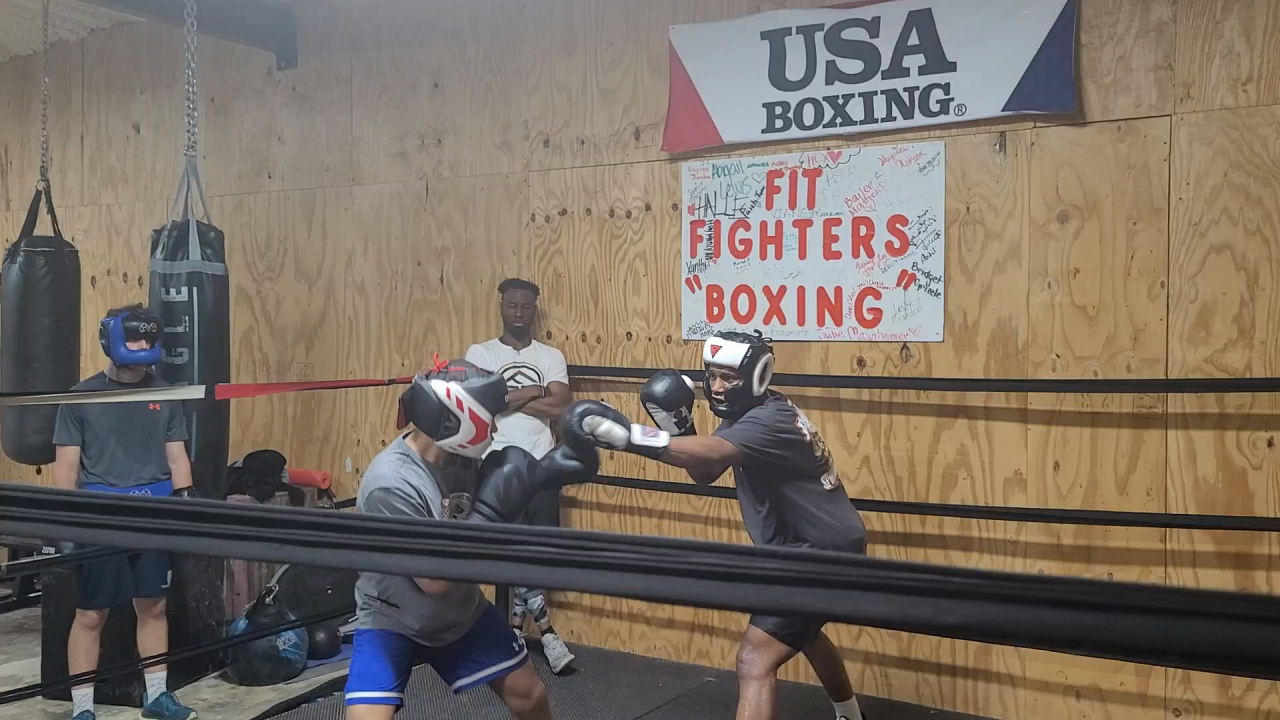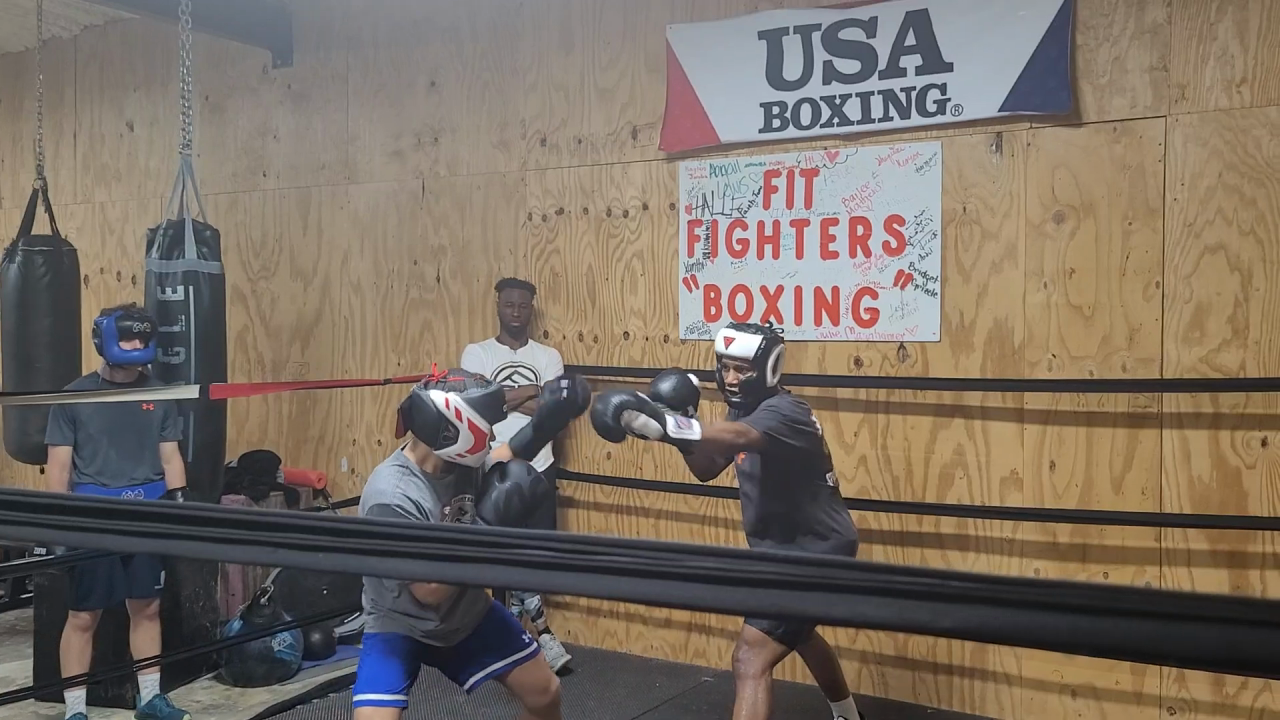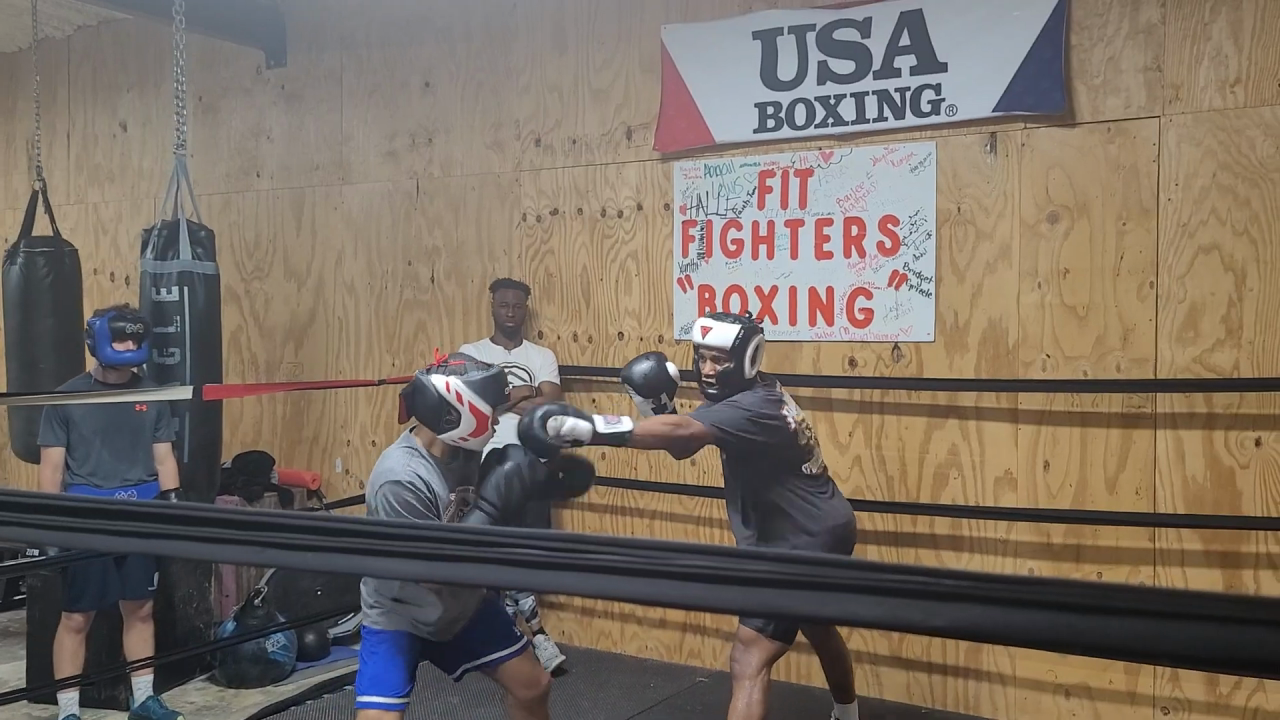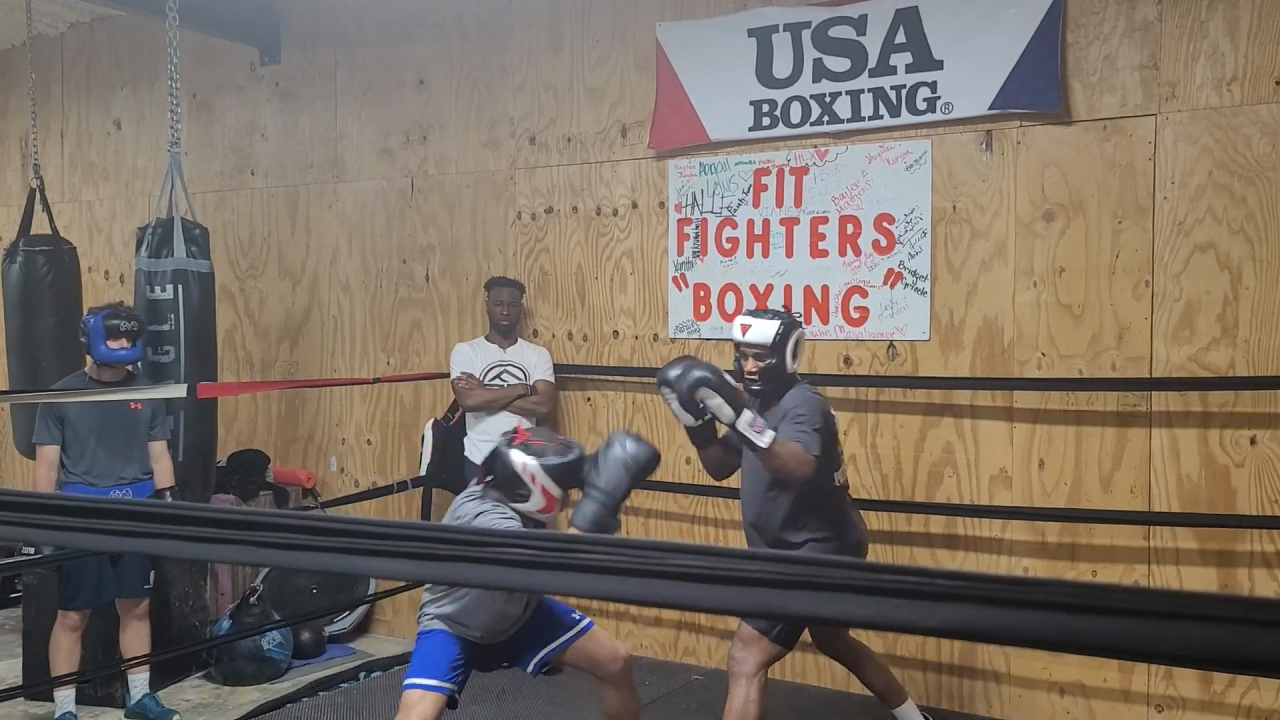
dt=0.3s
person 1, frame 1
left shoulder: (164, 396)
right shoulder: (83, 397)
left elbow: (177, 457)
right elbow: (67, 464)
left knee: (154, 606)
right knee: (91, 613)
person 1, frame 2
left shoulder: (159, 395)
right shoulder: (75, 396)
left elbow: (170, 457)
right elbow: (59, 465)
left wrist: (179, 505)
left knee: (147, 607)
right knee: (83, 616)
person 1, frame 3
left shoulder: (151, 396)
right shoulder: (68, 398)
left elbow: (164, 458)
right elbow: (51, 466)
left wrist: (172, 506)
left knee: (140, 609)
right knee: (76, 617)
person 1, frame 4
left shoulder: (147, 394)
right shoulder: (62, 395)
left elbow: (159, 456)
right elbow: (47, 464)
left wrist: (167, 503)
left knee: (137, 607)
right knee: (72, 615)
person 2, frame 1
left shoulder: (771, 420)
right shoulder: (752, 413)
left elbow: (711, 452)
right elbow: (705, 473)
left wrist: (625, 432)
right wrist: (678, 424)
left hip: (826, 552)
right hip: (812, 547)
left knee: (755, 662)
right knee: (799, 630)
person 2, frame 2
left shoulder: (782, 411)
right shoulder: (751, 406)
left elbow: (735, 436)
right elbow: (705, 468)
left wrist: (661, 425)
right wrist: (684, 427)
left hip: (816, 553)
right hip: (797, 549)
left knee: (751, 661)
right knee: (798, 632)
person 2, frame 3
left shoulder: (755, 406)
right shoulder: (739, 395)
left elbow: (684, 432)
right elbow: (681, 443)
left wrist: (588, 426)
right wrist: (656, 407)
left hip: (809, 541)
right hip: (809, 536)
left knee: (748, 659)
right knee: (817, 629)
person 2, frame 4
left shoulder: (802, 404)
right shoulder: (766, 400)
left elbow: (798, 469)
right elbow: (720, 467)
left wrist: (740, 416)
right wrist: (694, 419)
left hip: (816, 553)
right hip: (812, 550)
left knee: (746, 662)
right knee: (833, 640)
person 3, frame 1
left shoulder: (551, 356)
right shoulder: (480, 353)
left elbow: (559, 409)
left wrist: (505, 398)
right wrist: (534, 392)
left ankle: (516, 627)
right ankle: (544, 630)
person 3, frame 2
left shoulder: (548, 355)
right shoulder: (476, 352)
left wrist: (503, 398)
right wrist: (529, 392)
left hip: (538, 466)
right ankle: (541, 630)
person 3, frame 3
left shoulder: (542, 356)
right shoulder: (470, 354)
left wrist: (503, 406)
right wrist: (525, 404)
left ankle: (510, 623)
right ankle: (534, 630)
person 3, frame 4
left shoulder: (538, 354)
right shoulder: (465, 351)
left elbow: (545, 406)
right elbow: (468, 400)
left wrist: (486, 395)
right wrist: (521, 391)
right hip: (481, 461)
person 4, frame 1
left shoulder: (461, 456)
right shoulder: (389, 483)
left elbow: (510, 470)
right elbow: (433, 579)
left wrist: (544, 471)
right wrist: (490, 511)
left hip: (460, 615)
right hip: (391, 623)
person 4, frame 2
left shoulder: (458, 459)
right shoulder: (390, 496)
left elbow: (491, 471)
right elbow: (430, 591)
right wrist: (489, 525)
left hip: (469, 614)
right hip: (400, 626)
left knee: (544, 692)
person 4, frame 3
left shoulder: (458, 447)
right shoulder: (399, 480)
left wrist: (545, 479)
right wrist: (493, 506)
left hip: (464, 608)
right hip: (395, 619)
left knee: (532, 687)
person 4, frame 4
left shoulder: (507, 489)
right shoulder: (481, 518)
right wrist: (603, 494)
left hip: (519, 615)
right hip: (453, 627)
left knee: (617, 663)
